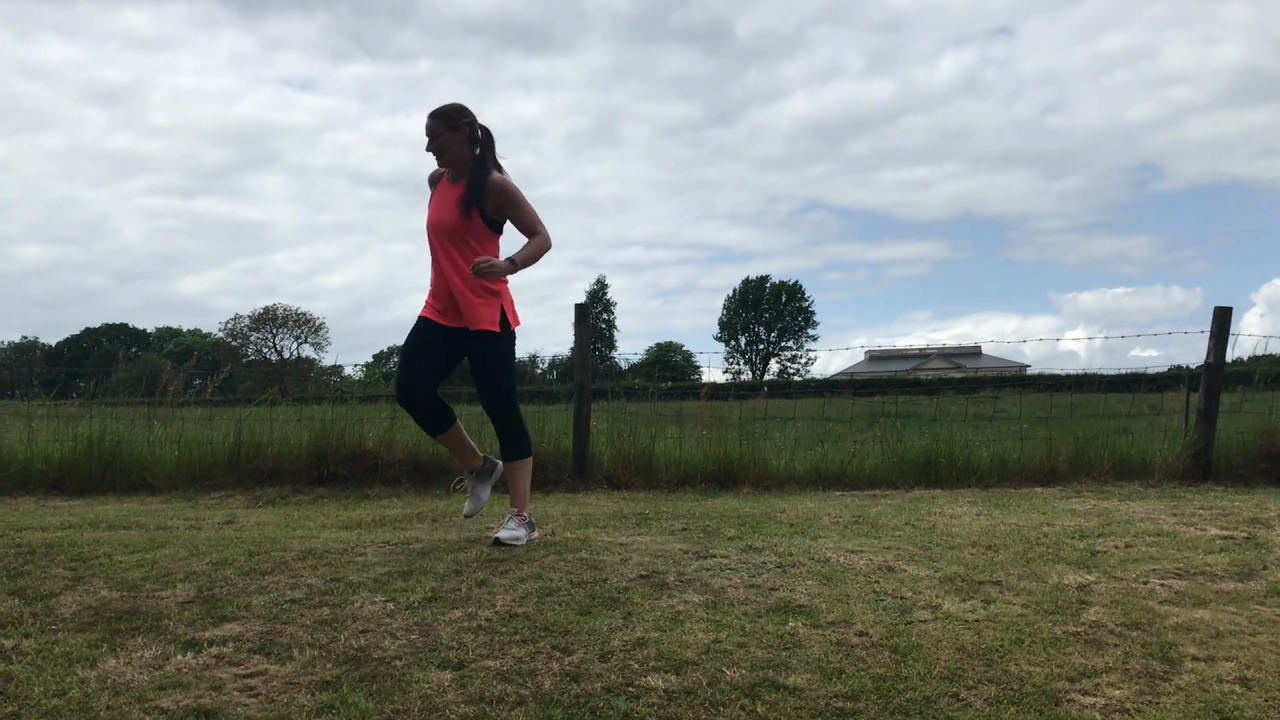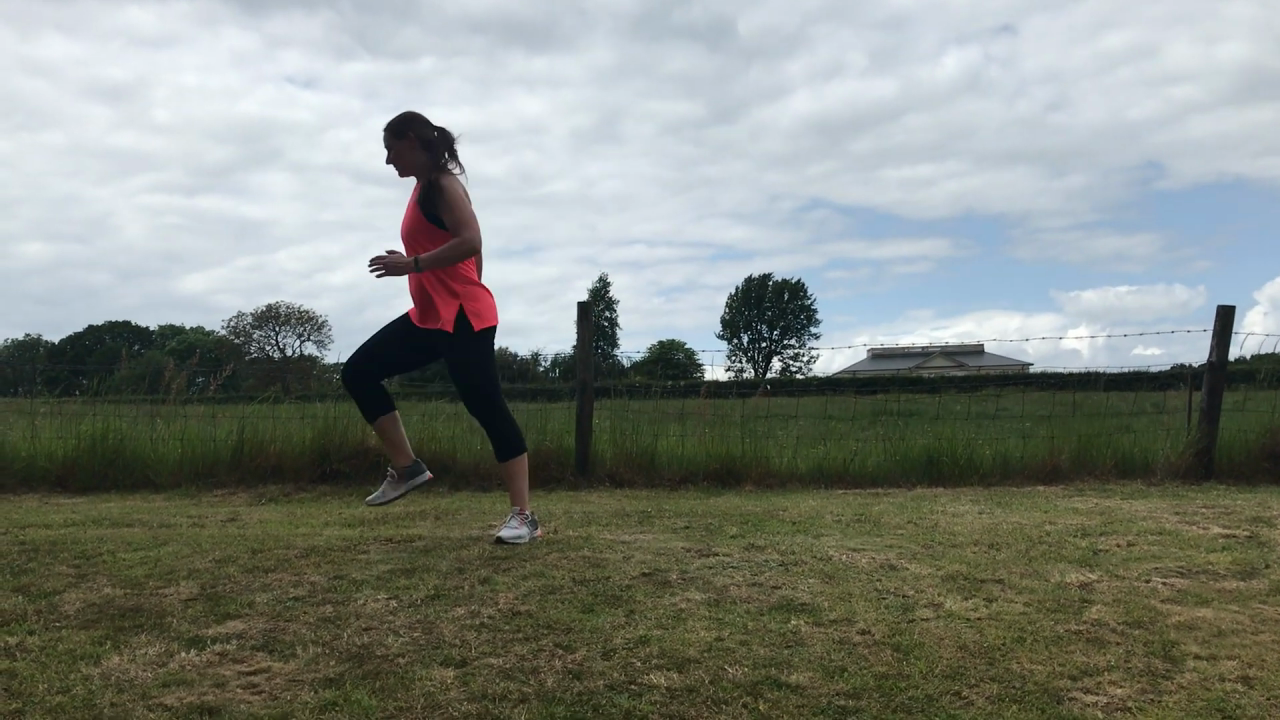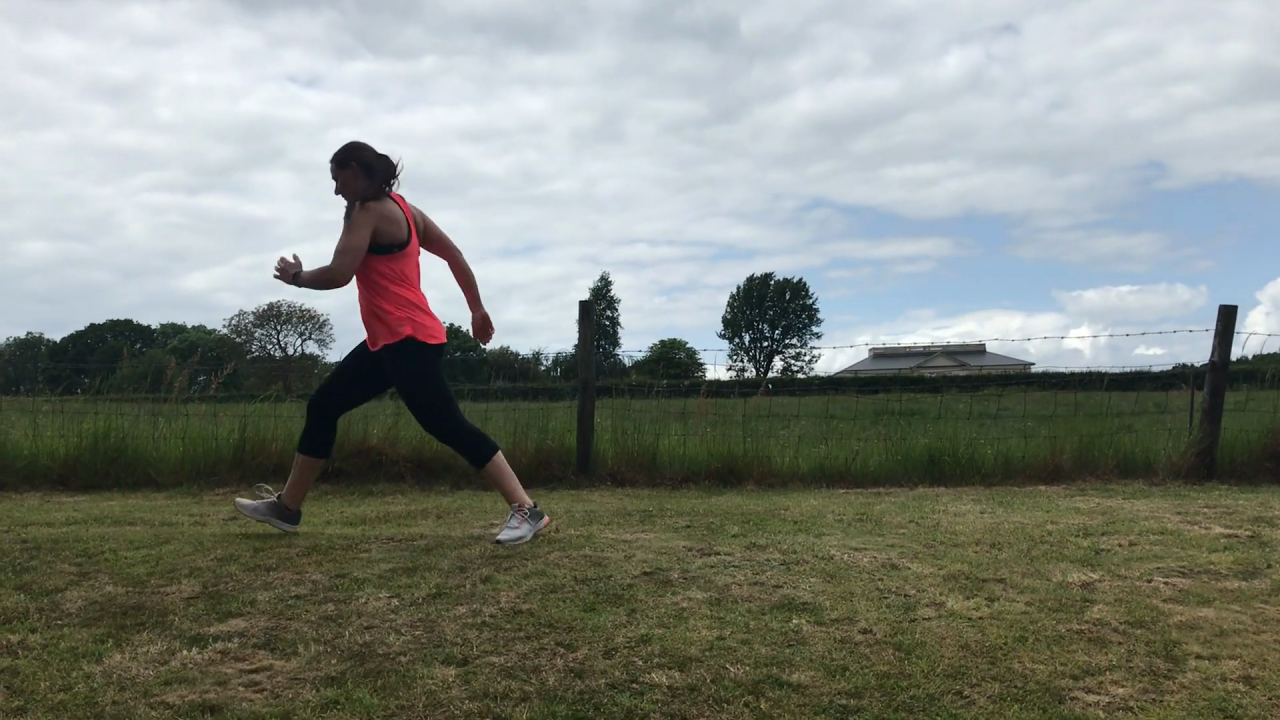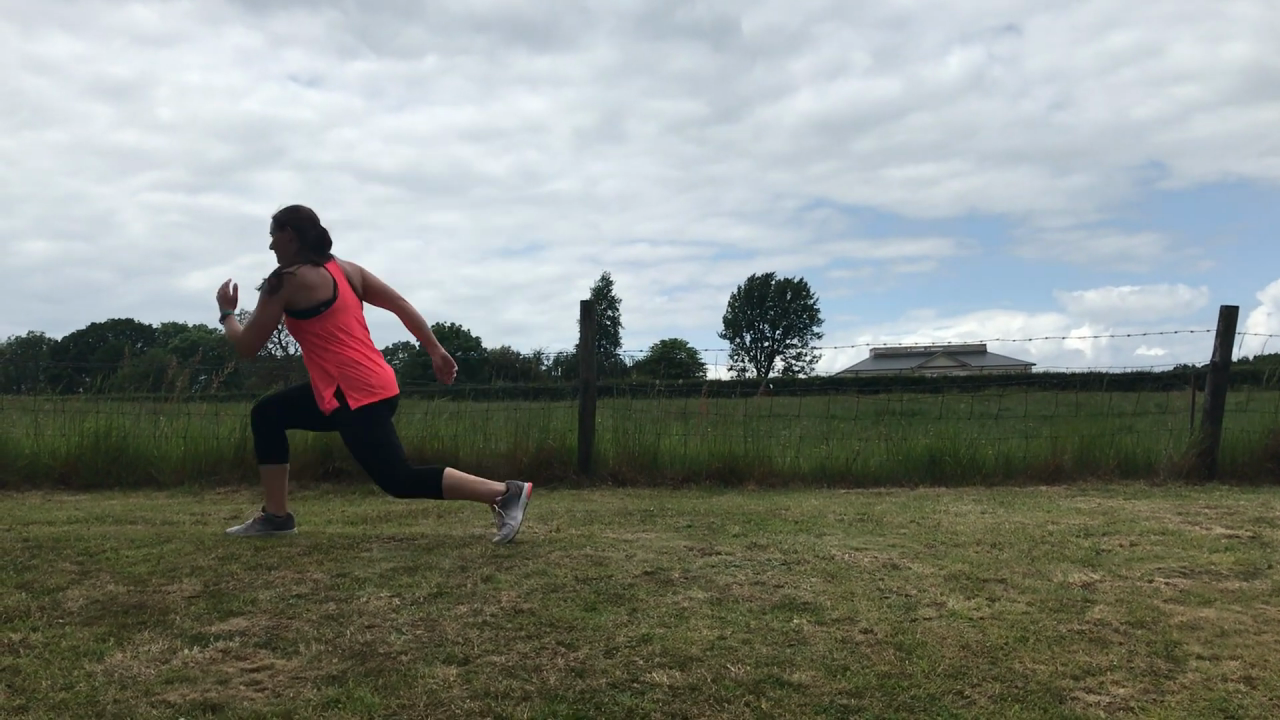
dt=0.2s
person 1, frame 1
left shoulder: (495, 185)
right shoulder: (437, 181)
left elbow: (541, 237)
left wrist: (512, 263)
left hip: (488, 315)
right hip: (440, 314)
left knee: (502, 410)
right knee: (411, 390)
left ankle: (521, 516)
right ankle: (478, 466)
person 1, frame 2
left shoulder: (443, 185)
right shoulder: (423, 186)
left elbow: (469, 240)
left wrist: (413, 265)
left hip: (464, 316)
right hip: (427, 315)
left knee: (487, 409)
right knee: (357, 372)
left ankle: (523, 515)
right ankle: (406, 467)
person 1, frame 3
left shoulder: (366, 211)
right shoulder: (403, 208)
left elbow: (337, 274)
right elbow: (455, 256)
left wrist: (296, 276)
right wrist: (477, 310)
left hip: (405, 336)
right hip: (391, 337)
left knee: (445, 424)
right knee: (323, 404)
left ankle: (526, 510)
right ankle: (287, 506)
person 1, frame 4
left shoulder: (288, 281)
right shoulder: (345, 269)
left elbow: (246, 347)
right elbow: (401, 306)
left wrist: (226, 313)
right wrist: (435, 352)
left hip: (355, 393)
right hip: (355, 386)
left knee: (398, 480)
right knee: (266, 413)
left ankle: (505, 495)
right ankle: (275, 515)
